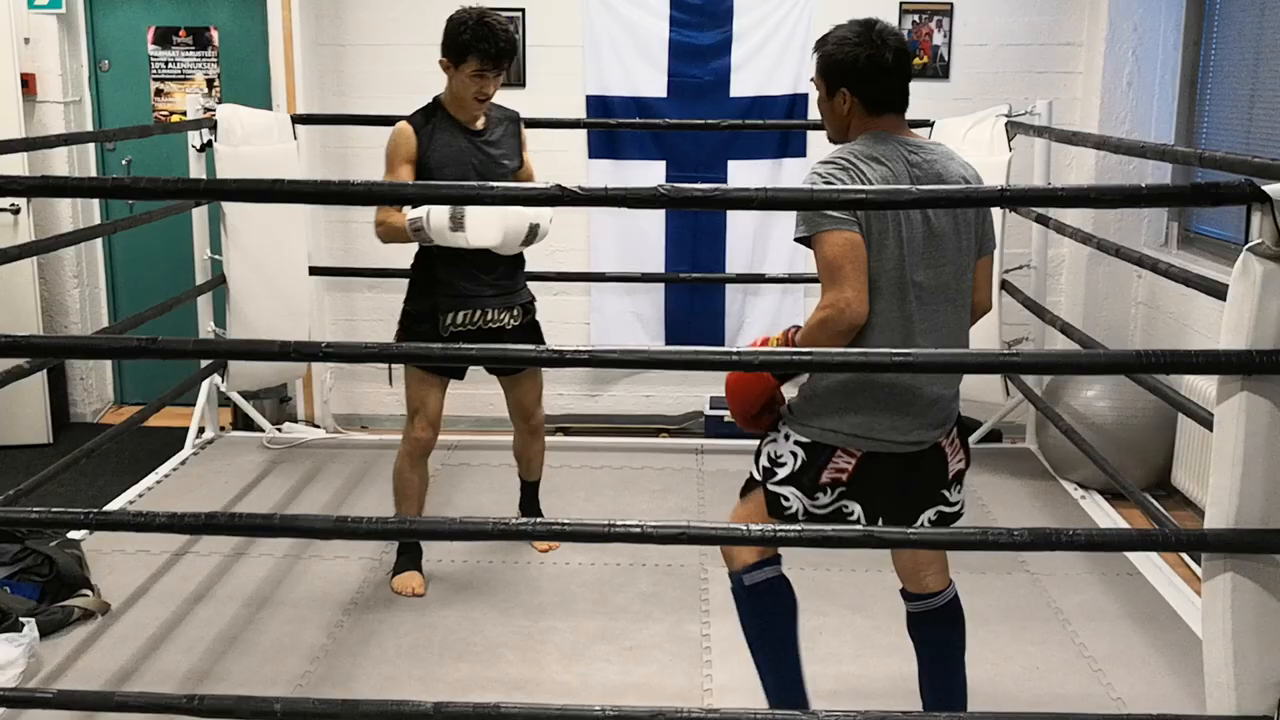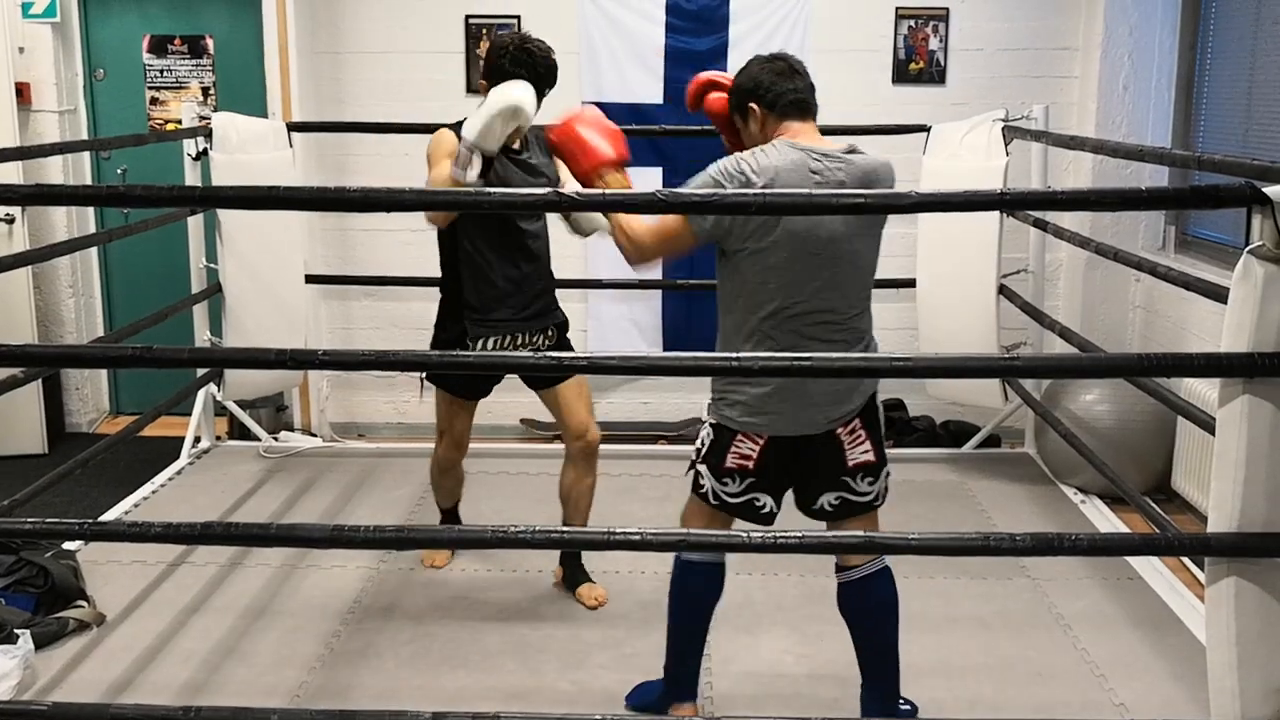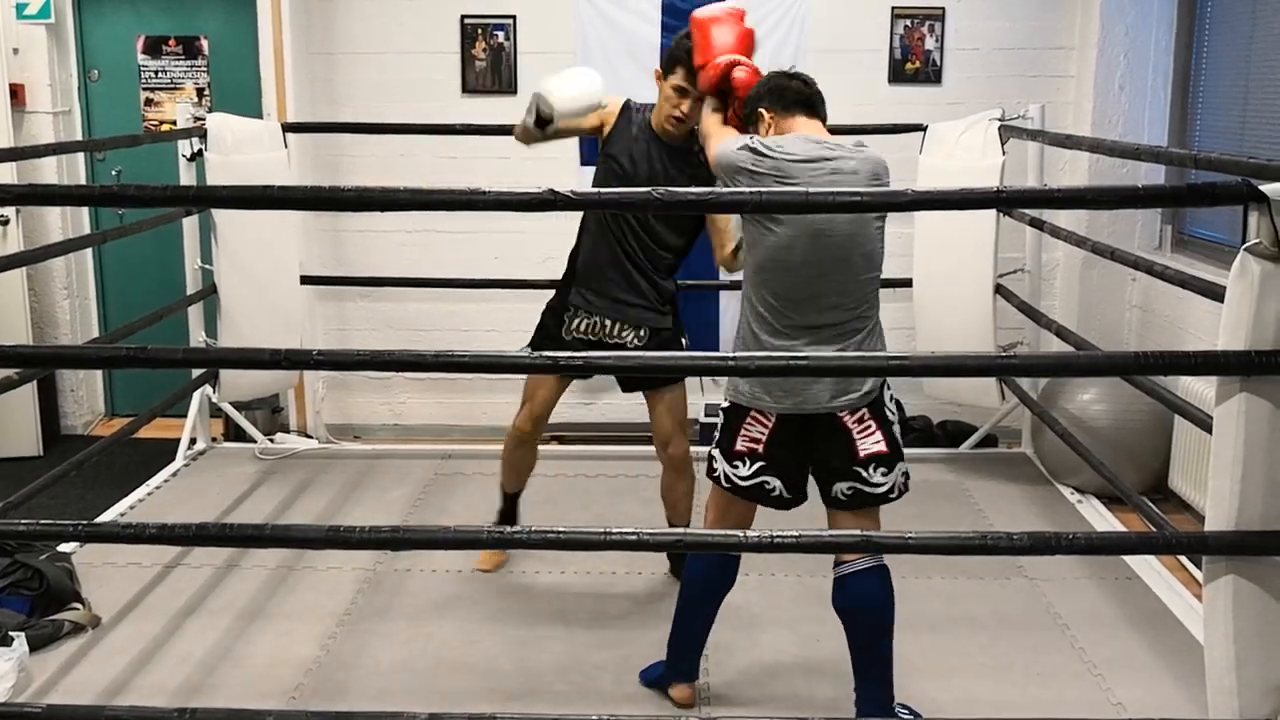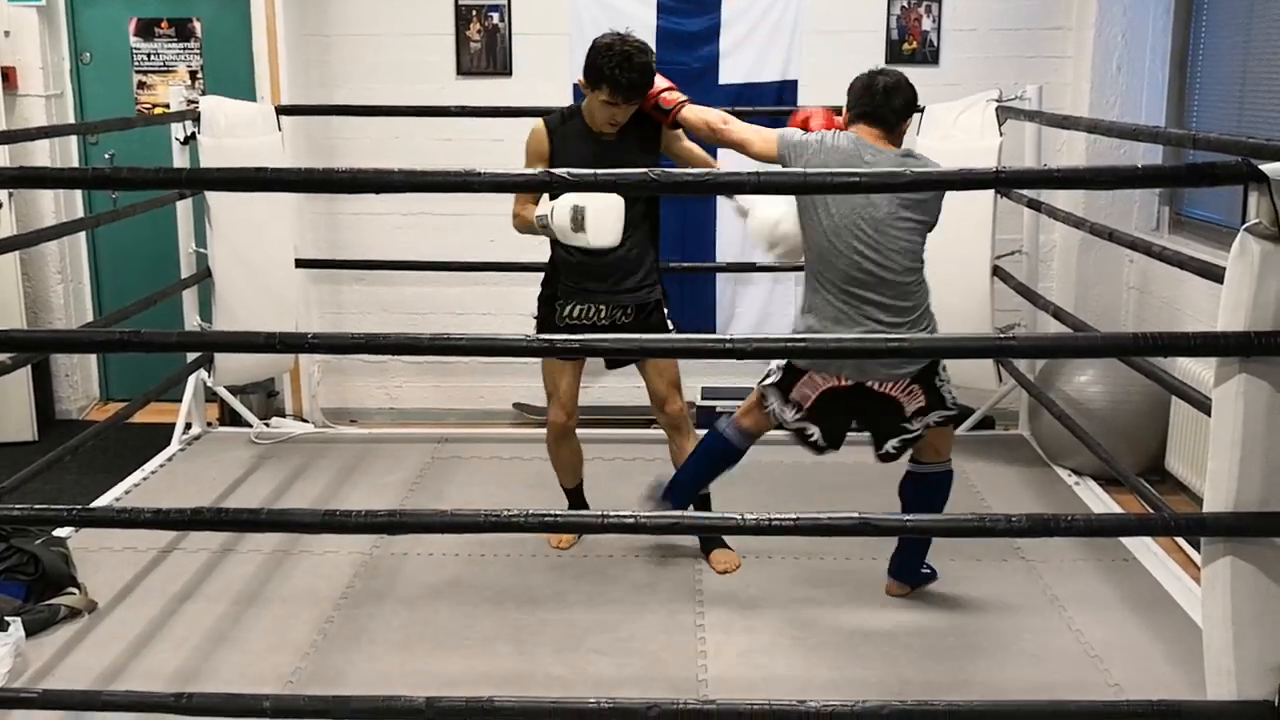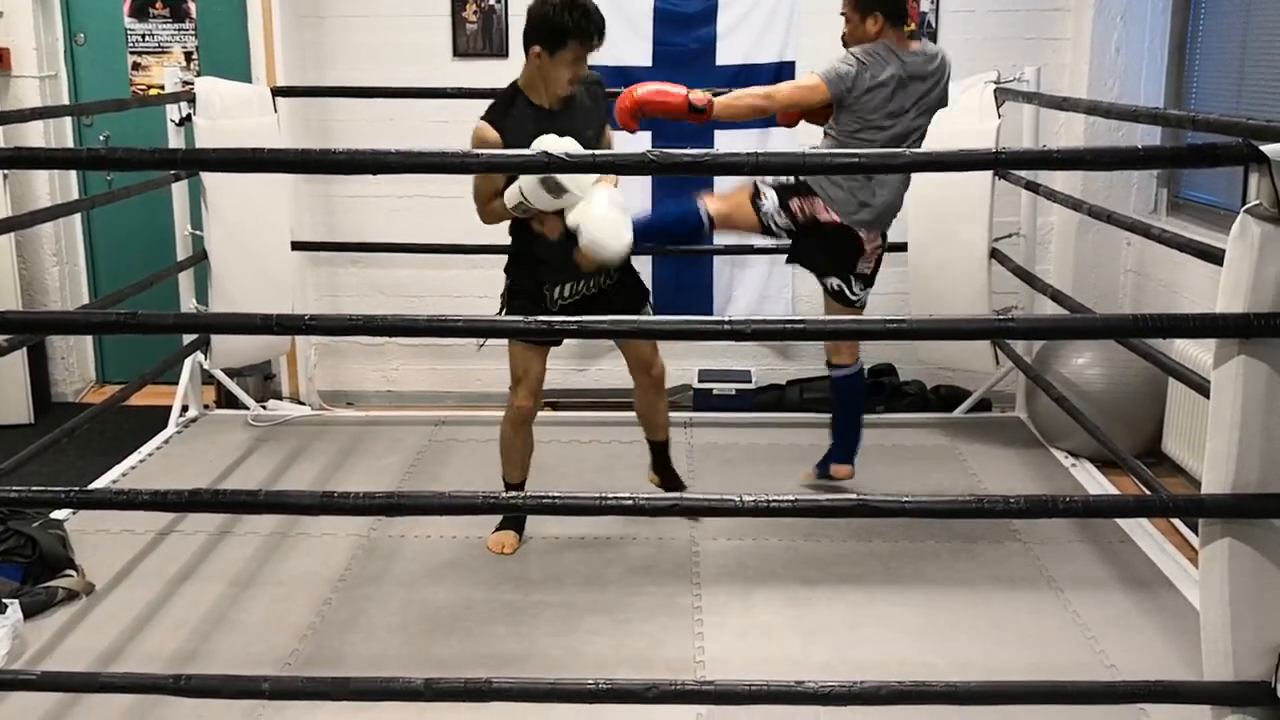
dt=1s
person 1, frame 1
left shoulder: (838, 174)
right shoulder: (962, 176)
left elbow: (846, 309)
right elbow: (978, 300)
left wrist: (782, 354)
left hip: (841, 423)
right hip: (930, 420)
left knee: (746, 545)
right knee: (926, 577)
left ankle: (791, 712)
right ankle: (948, 710)
person 1, frame 2
left shoulder: (735, 179)
right shoulder: (874, 173)
left elbow: (644, 247)
left wrist: (604, 182)
right wrist: (741, 136)
left hip: (752, 407)
right hip: (845, 402)
left knee: (701, 537)
right knee: (859, 553)
person 1, frame 3
left shoulder: (752, 161)
right shoulder: (873, 170)
left elbow: (712, 135)
left wrist: (712, 85)
right wrist: (752, 90)
left hip: (764, 394)
right hip: (853, 396)
left knee: (721, 529)
right knee: (859, 545)
person 1, frame 4
left shoulder: (812, 150)
right shoulder: (925, 177)
left elbow: (727, 130)
left wrist: (669, 104)
left hip: (823, 352)
right hip: (904, 354)
left knee: (751, 418)
right knee: (933, 454)
left ankle: (676, 496)
right ankle: (905, 571)
person 1, frame 5
left shoulder: (861, 69)
right shoulder: (933, 65)
left elbow: (772, 99)
left wrist: (690, 102)
left hip: (823, 203)
right hip: (866, 225)
left knee: (712, 209)
right knee: (843, 347)
right ankle: (841, 459)
person 2, frame 1
left shoulder: (510, 124)
right shoulder: (412, 134)
right elbow: (386, 226)
left wrist: (533, 220)
right wrist: (430, 223)
left hip: (508, 299)
right hip: (439, 305)
left knee: (530, 421)
right knee: (421, 435)
left ankle: (529, 504)
right ankle: (408, 552)
person 2, frame 2
left shoulder: (544, 147)
right shoulder: (450, 142)
left elbow: (578, 215)
right elbow: (437, 209)
left wrist: (590, 211)
right wrist: (479, 137)
left hip: (539, 318)
right hip: (469, 323)
left knee: (585, 439)
right knee: (450, 449)
left ankle: (571, 563)
right ankle: (449, 524)
person 2, frame 3
left shoulder: (710, 166)
right shoulder: (619, 116)
right elbow: (527, 137)
right wrist: (543, 113)
left hip: (651, 321)
right hip: (579, 304)
left knee: (675, 450)
right knee: (525, 428)
left ankle: (683, 556)
right ankle: (506, 523)
person 2, frame 4
left shoulder: (654, 132)
right shoulder: (548, 133)
left elbow: (707, 167)
right elbow: (523, 215)
right wrist: (556, 216)
left hip: (635, 291)
right hip: (569, 292)
left knee: (673, 411)
right knee: (558, 420)
left ankle: (707, 529)
right ankle: (577, 510)
person 2, frame 5
left shoulder: (596, 93)
right shoulder: (496, 127)
right elbow: (487, 209)
left wrist: (595, 206)
right wrist: (528, 198)
left hip: (603, 262)
right hip: (537, 273)
left knee: (650, 369)
right knee: (524, 402)
left ankle: (663, 470)
right ankle: (515, 512)
